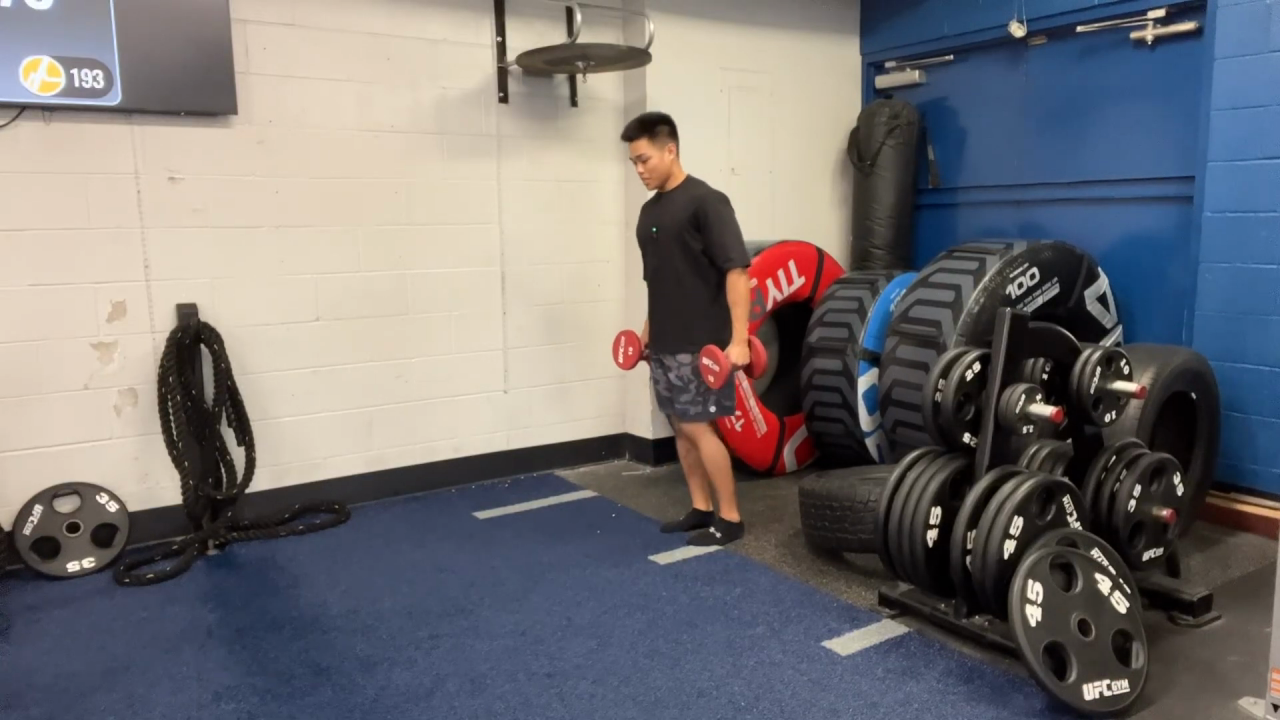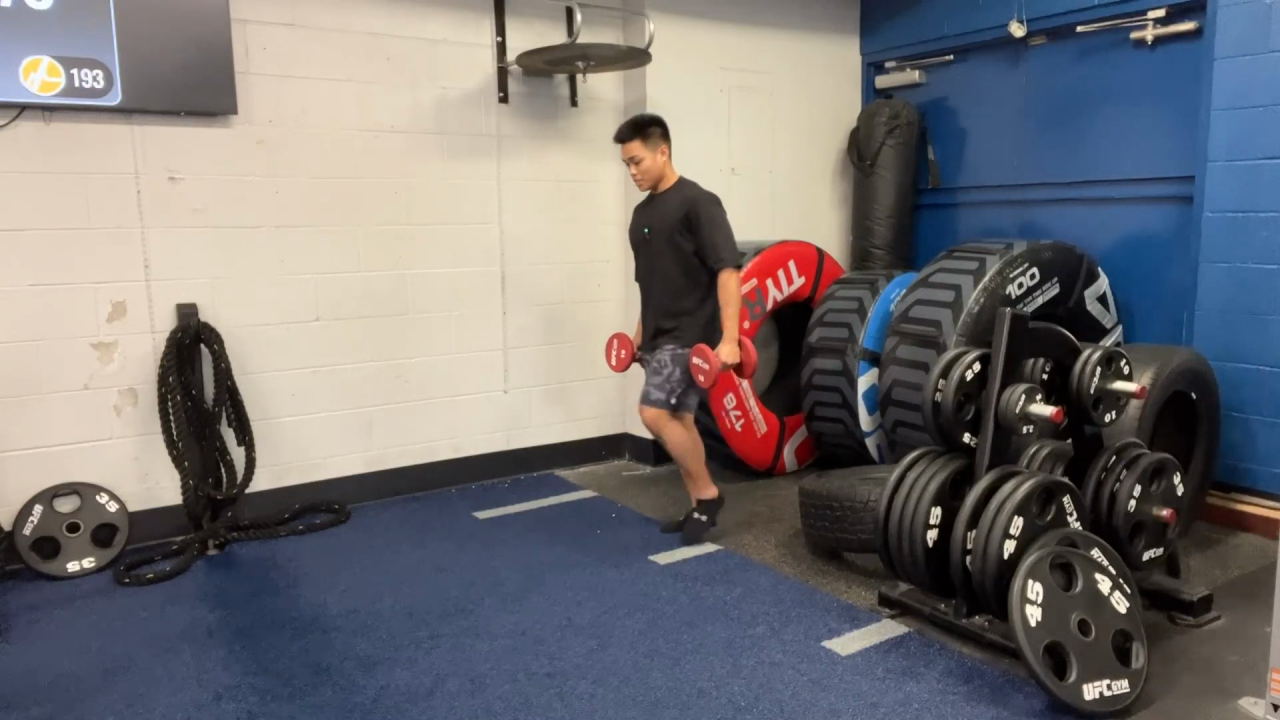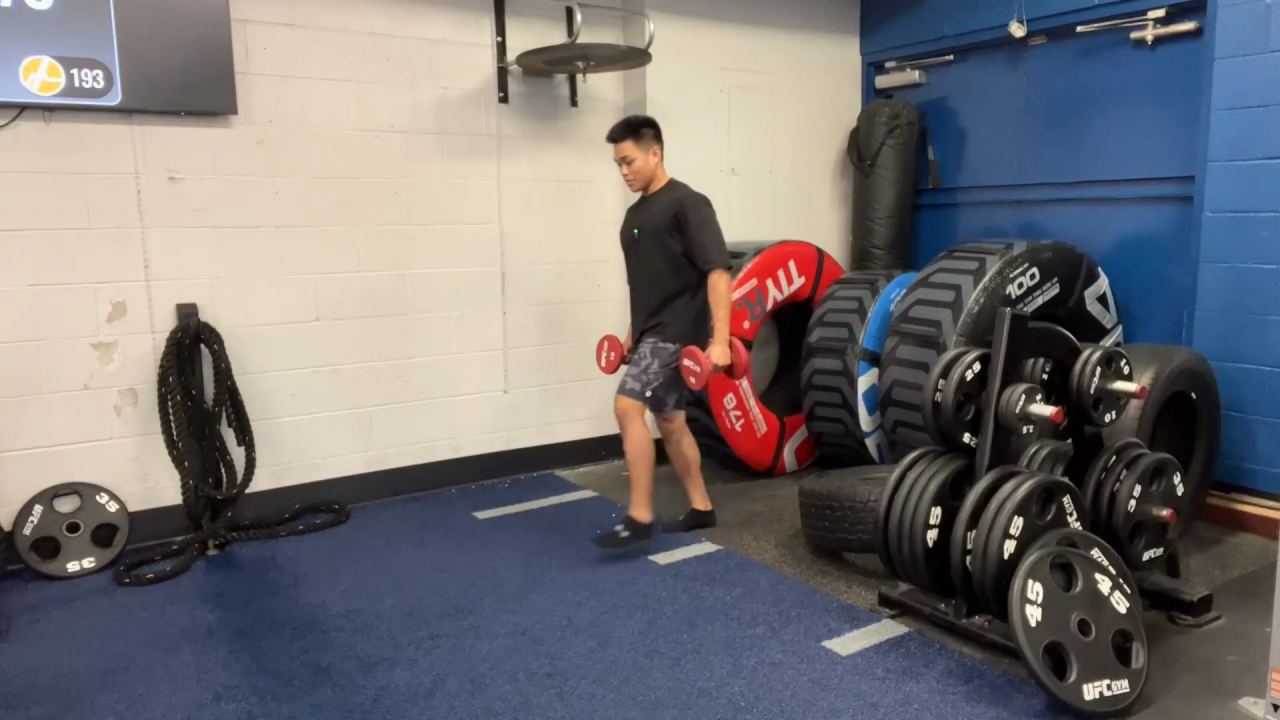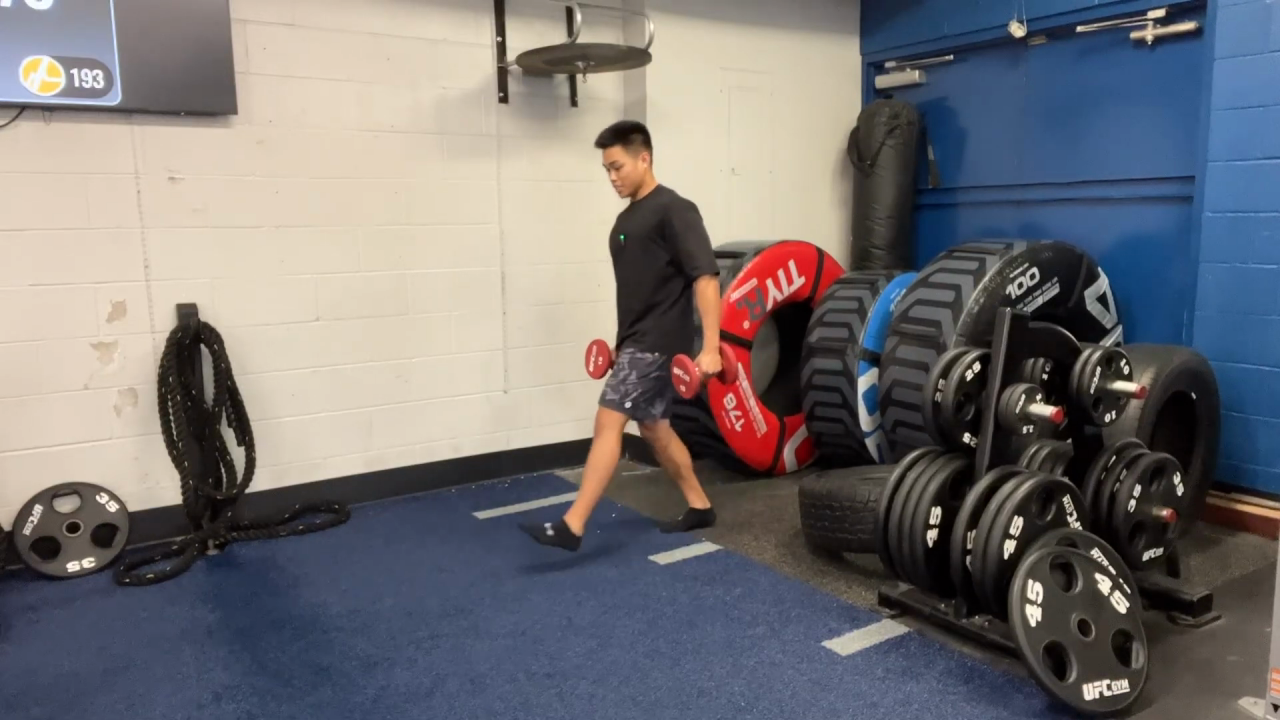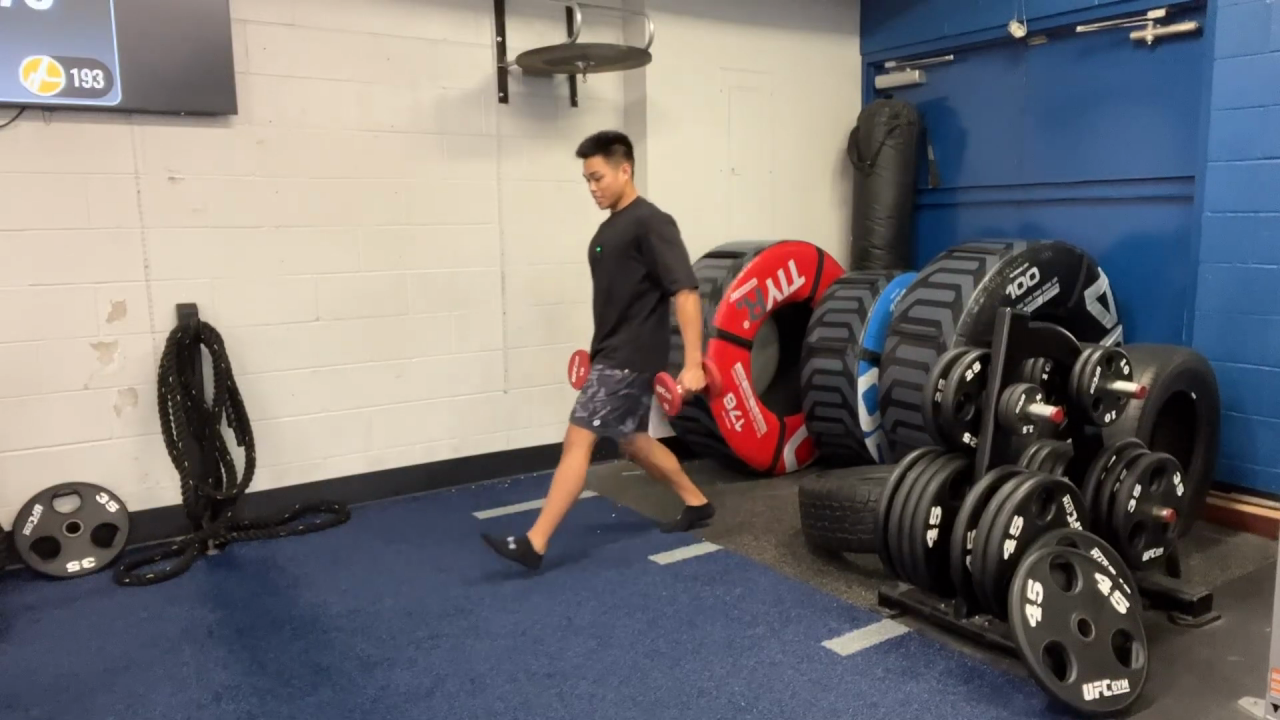
dt=0.2s
person 1, frame 1
left shoulder: (706, 201)
right shoulder: (650, 210)
left elbow: (737, 270)
left wrist: (739, 339)
right wrist: (647, 330)
left hip: (700, 343)
right hip: (665, 342)
left knee: (698, 428)
right knee: (681, 427)
left ankle: (730, 517)
right ankle: (701, 510)
person 1, frame 2
left shoulder: (697, 202)
right shoulder: (643, 211)
left elbow: (727, 269)
left wrist: (729, 338)
right wrist: (640, 331)
left hip: (690, 336)
right hip: (659, 336)
left knee: (655, 414)
right knee: (678, 419)
left ankle: (708, 494)
right ankle: (699, 507)
person 1, frame 3
left shoulder: (687, 204)
right shoulder: (635, 212)
left elbow: (718, 271)
left wrist: (720, 339)
right wrist: (632, 333)
left hip: (677, 332)
right hip: (651, 333)
left knee: (628, 408)
right knee: (670, 421)
left ankle: (641, 515)
right ankle: (700, 507)
person 1, frame 4
left shoulder: (674, 210)
right shoulder: (626, 218)
left elbow: (705, 278)
left wrist: (710, 347)
right wrist: (619, 343)
left hip: (658, 342)
right hip: (637, 341)
left knee: (607, 421)
right knee: (654, 427)
left ankle: (572, 525)
right ankle: (699, 505)
person 1, frame 5
left shoulder: (651, 224)
right shoulder: (609, 228)
left elbow: (685, 292)
left wrist: (693, 364)
left hip: (631, 357)
right hip: (613, 354)
left knee: (578, 439)
right knee: (633, 440)
left ankle: (534, 542)
right ankle: (697, 503)
